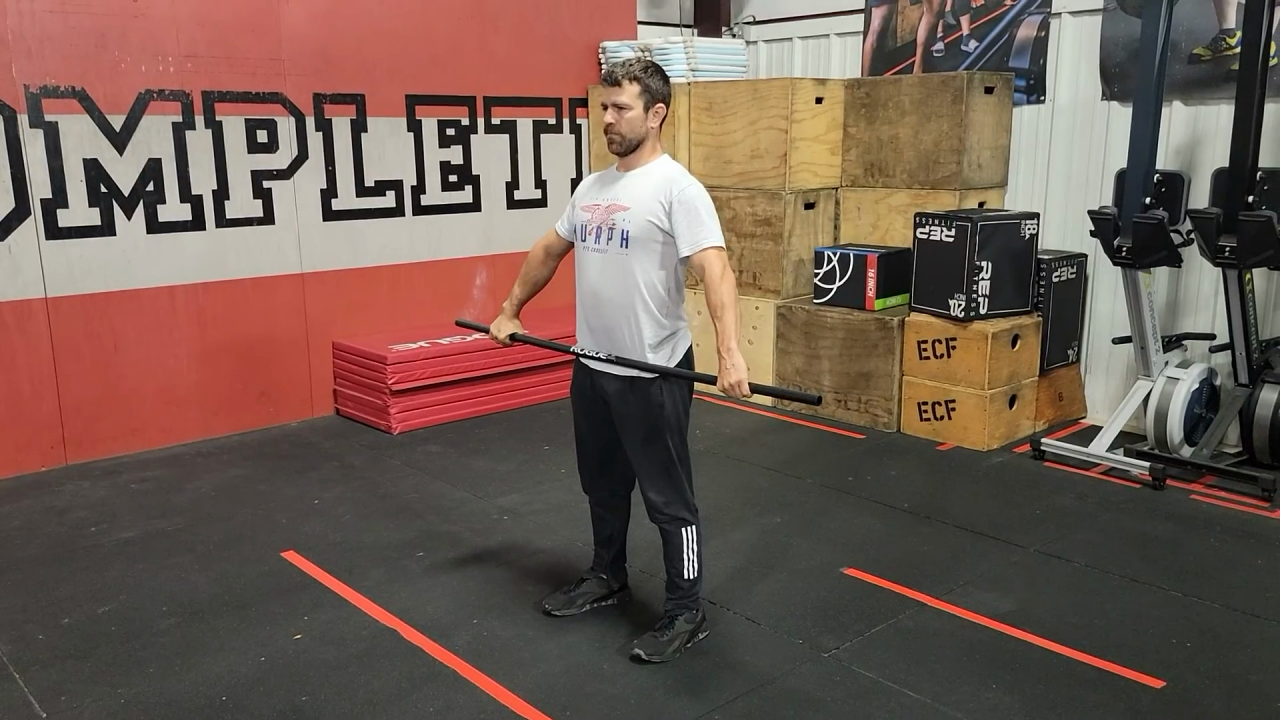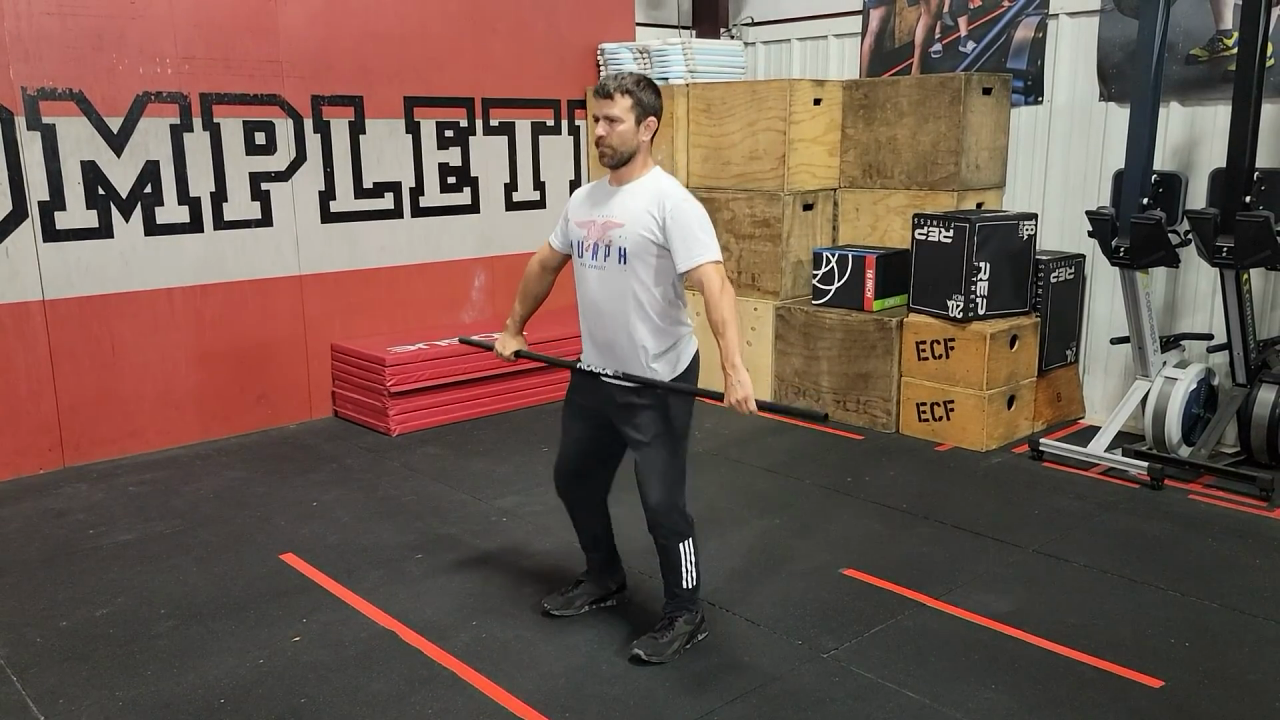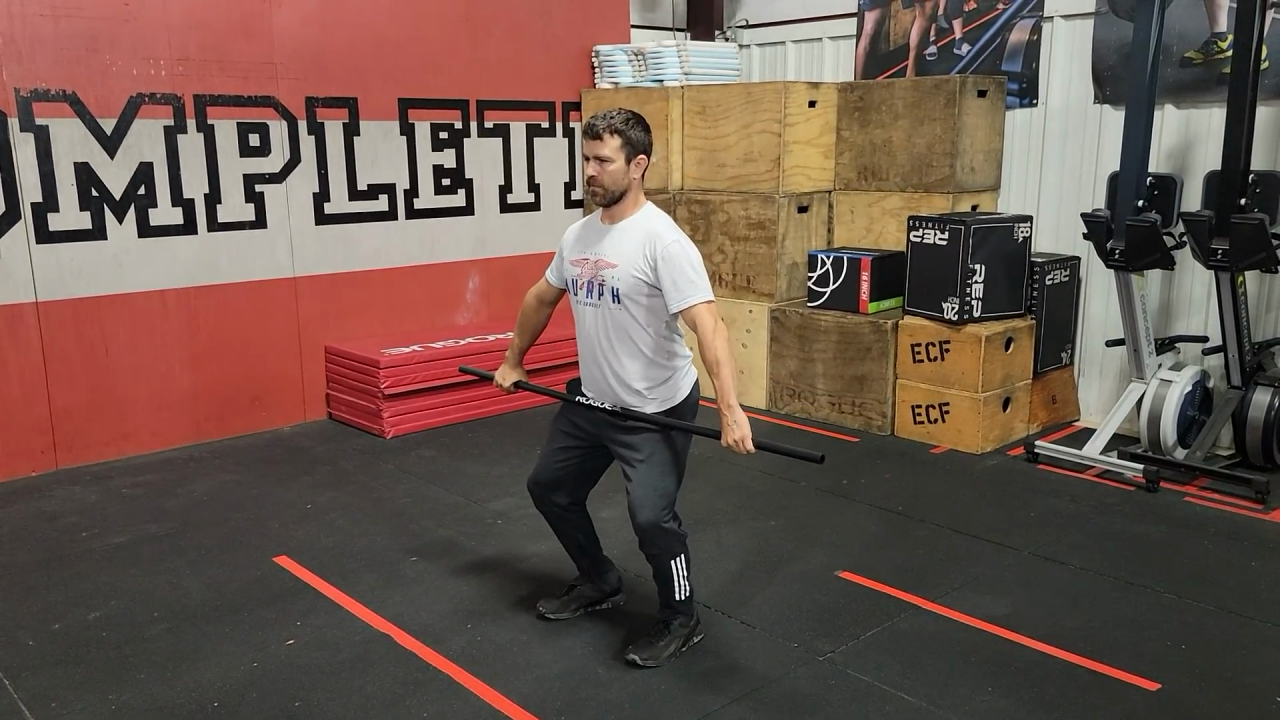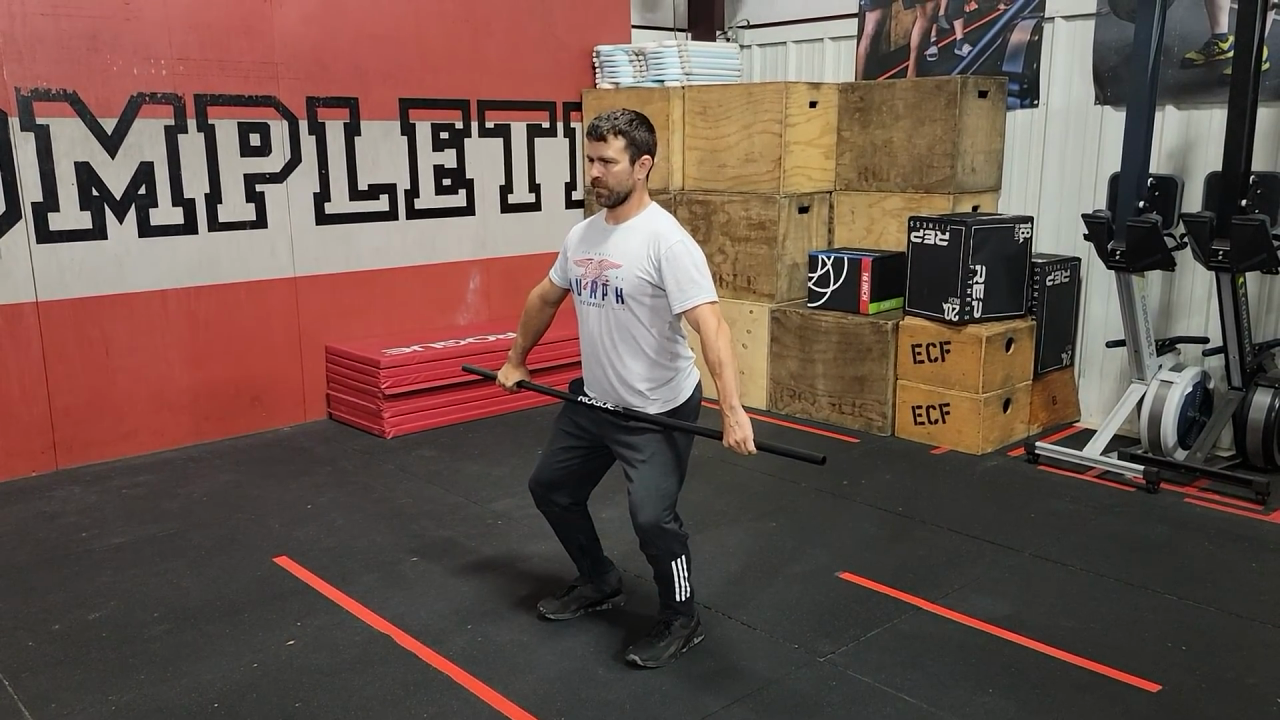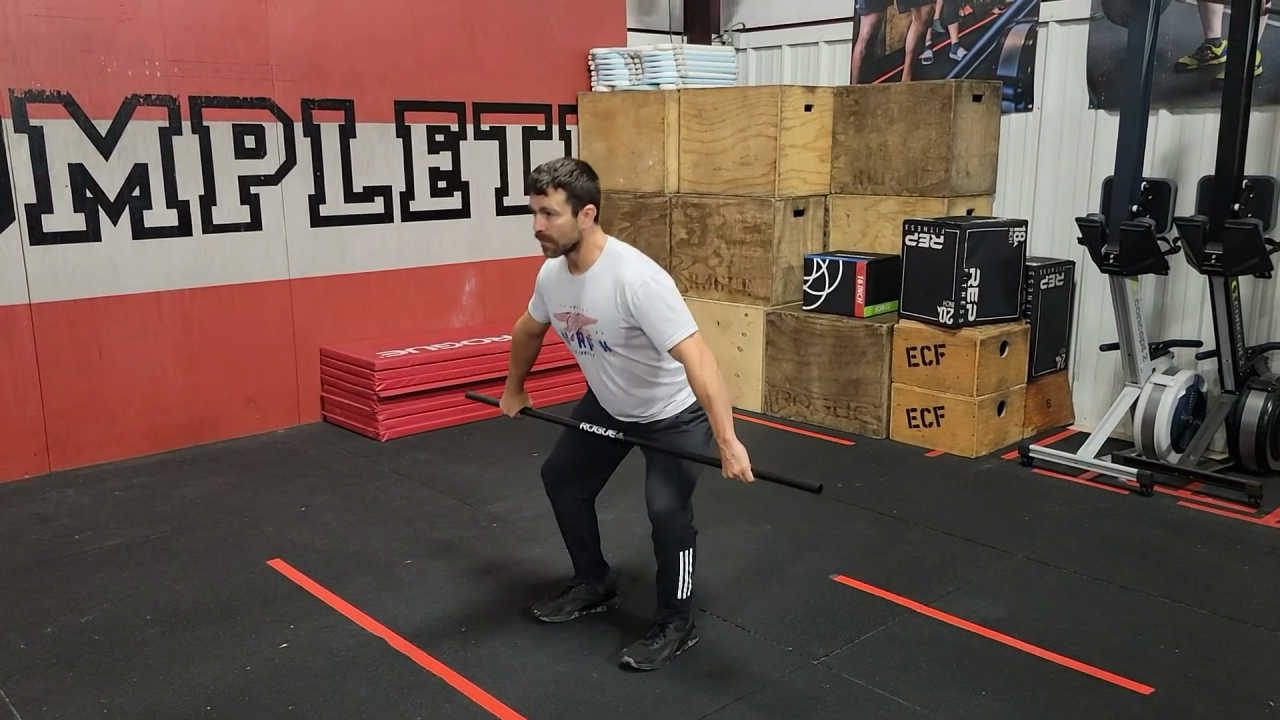
dt=0.7s
person 1, frame 1
left shoulder: (677, 188)
right shoulder: (591, 188)
left elbow: (714, 270)
right elbow: (548, 251)
left wrist: (729, 352)
right wrist: (510, 311)
left hip: (652, 374)
right hip: (592, 366)
left knee: (667, 497)
right knee: (601, 483)
left ankle: (685, 612)
right ankle: (606, 576)
person 1, frame 2
left shoulder: (670, 202)
right shoulder: (583, 200)
left elbow: (713, 284)
right elbow: (544, 265)
left wrist: (734, 369)
right wrist: (513, 327)
left hip: (657, 381)
right hip: (595, 374)
left knee: (662, 502)
right knee: (574, 479)
left ankle: (685, 613)
right ankle: (603, 578)
person 1, frame 3
left shoulder: (662, 240)
right shoulder: (577, 235)
left elbow: (706, 323)
right elbow: (540, 298)
left wrist: (729, 409)
right wrist: (512, 360)
left hip: (655, 410)
right hip: (591, 399)
left knee: (651, 516)
right knee: (549, 487)
left ankle: (680, 620)
right ankle: (598, 582)
person 1, frame 4
left shoulder: (666, 240)
right shoulder: (582, 235)
left elbow: (710, 324)
right elbow: (545, 297)
left wrist: (732, 410)
right wrist: (516, 360)
left hip: (656, 411)
right hip: (593, 400)
left knee: (652, 517)
right knee: (550, 487)
left ankle: (681, 621)
right ankle: (599, 583)
person 1, frame 5
left shoulder: (635, 278)
right shoulder: (552, 274)
left elbow: (697, 358)
right elbow: (528, 330)
left wrist: (727, 441)
right wrist: (514, 389)
left hip: (676, 409)
right hip: (609, 403)
left knee: (667, 507)
right knee: (562, 478)
left ankle: (675, 623)
right ankle: (593, 584)
